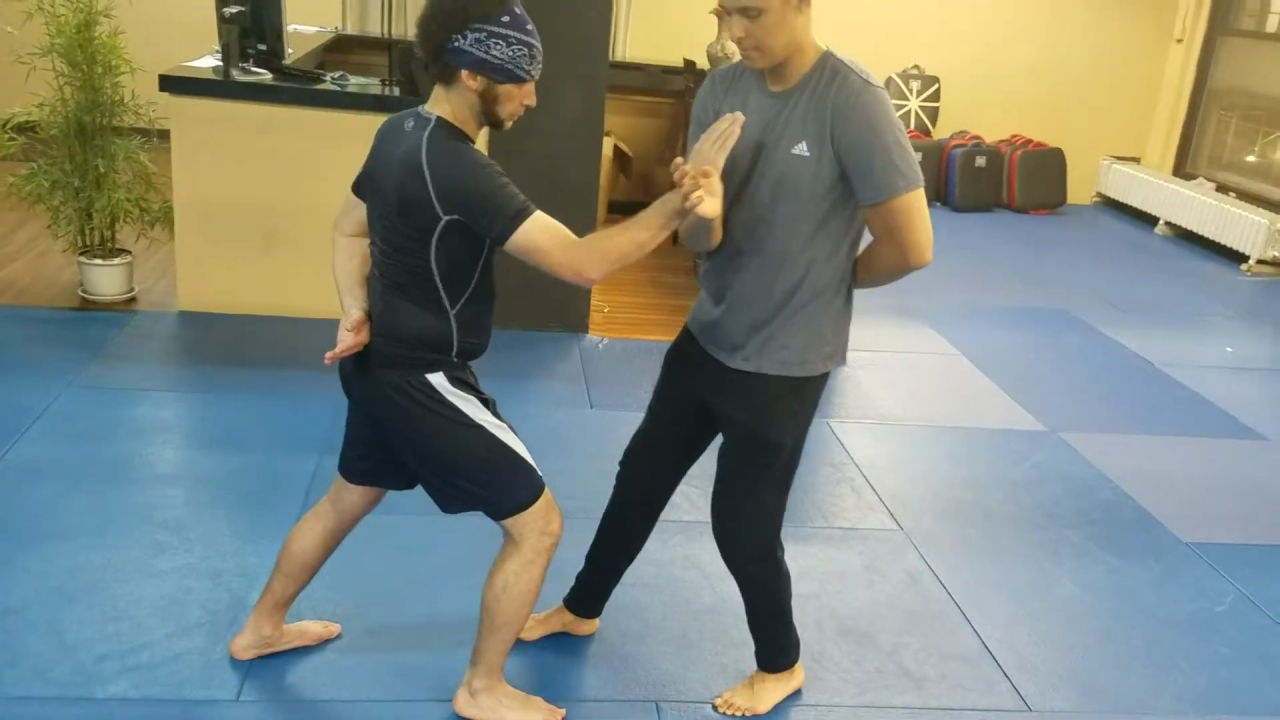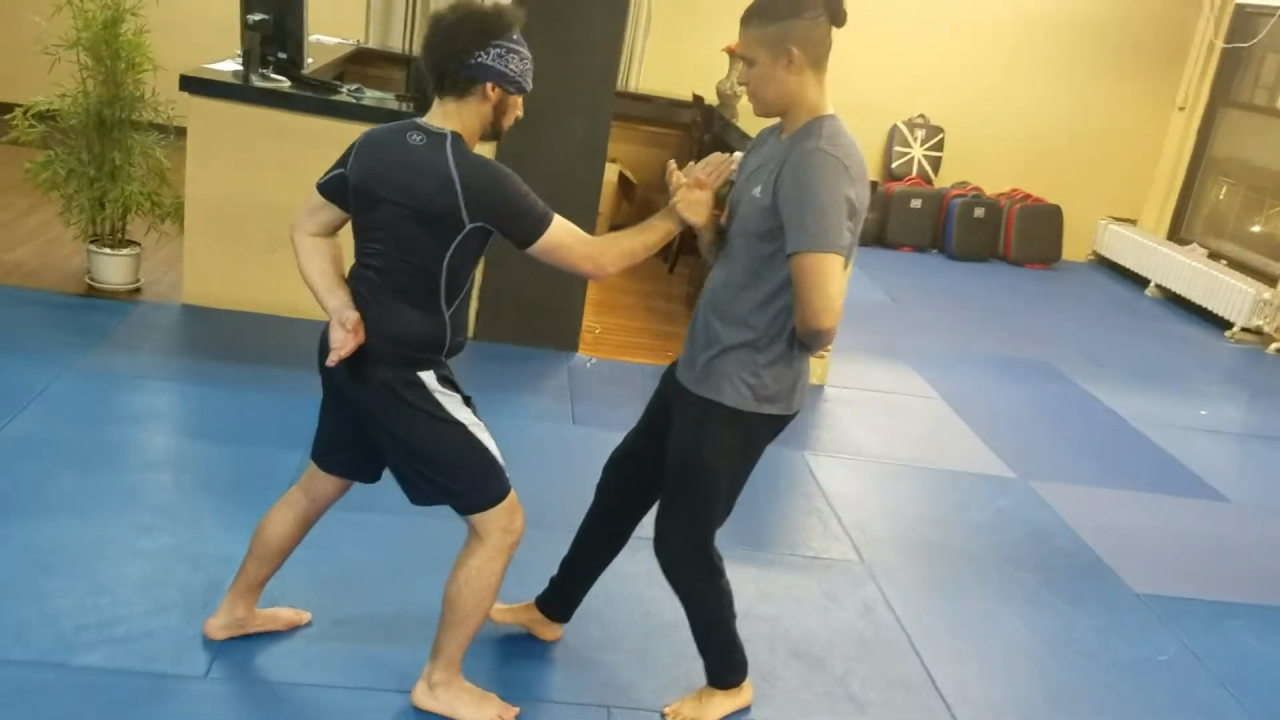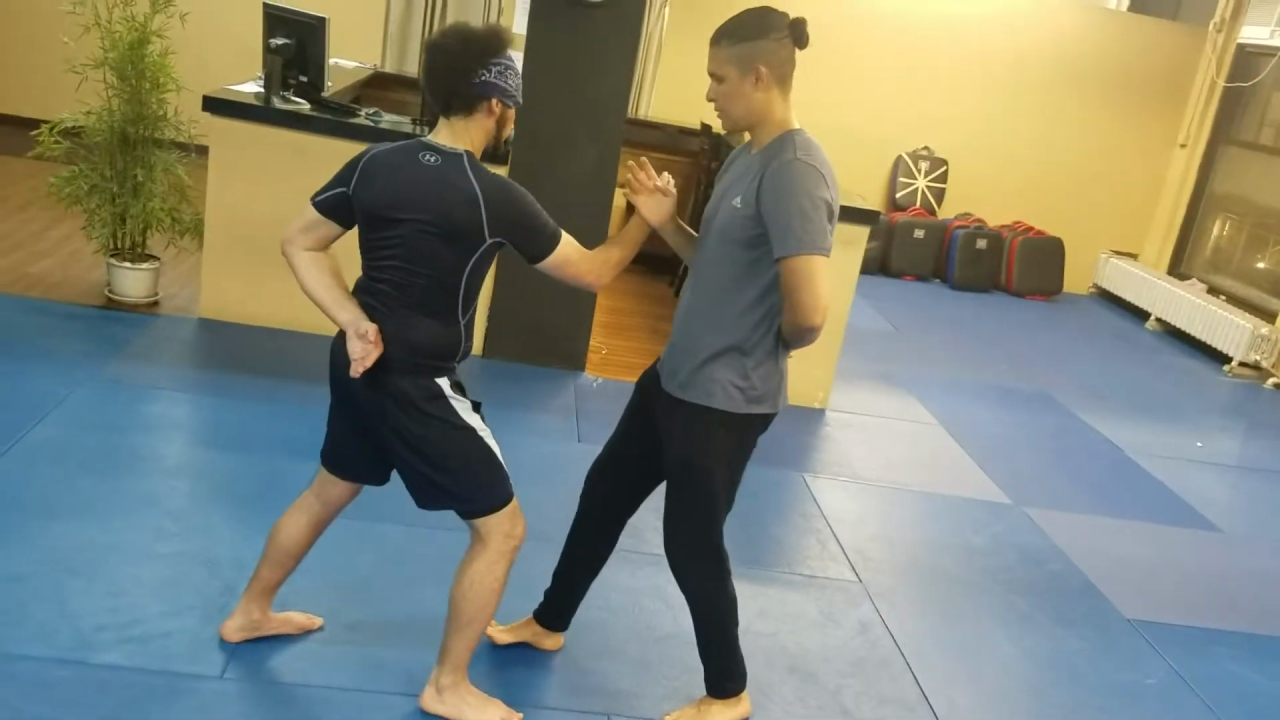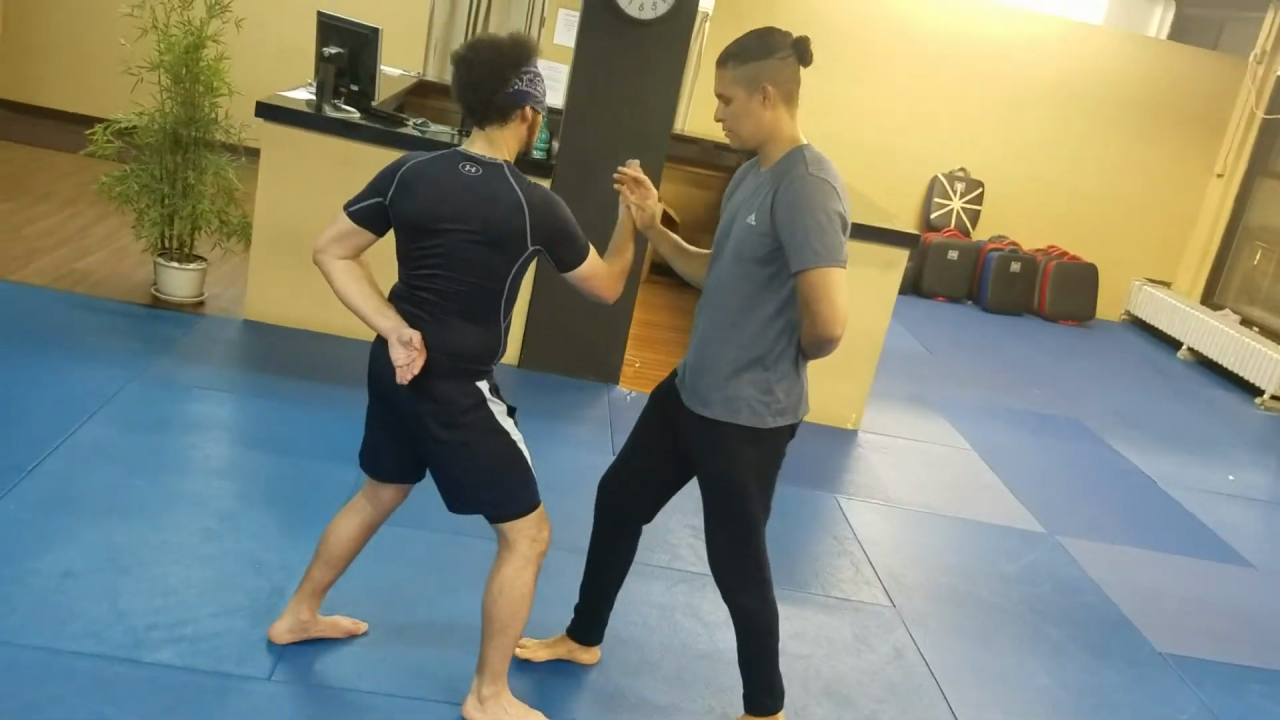
dt=0.7s
person 1, frame 1
left shoulder: (853, 105)
right shoulder: (721, 90)
left elbow: (911, 248)
right elbow: (699, 242)
left wrist: (825, 277)
right wrist: (701, 212)
left hip: (784, 360)
right hip: (707, 337)
left knee: (743, 524)
right knee: (641, 475)
right ankle: (581, 608)
person 1, frame 2
left shoulder: (821, 161)
right shoulder: (769, 142)
left elbow: (820, 315)
left wrist: (798, 344)
right wrist: (698, 220)
left hip: (743, 391)
right hip: (699, 368)
left knee: (682, 539)
right knee: (621, 486)
right ankle: (550, 611)
person 1, frame 3
left shoulder: (795, 171)
right shoulder: (743, 156)
left elbow: (808, 312)
left wrist: (763, 347)
right wrist: (665, 223)
left hip: (725, 398)
right hip: (676, 376)
left knee: (691, 544)
right knee: (604, 492)
right ankle: (548, 623)
person 1, frame 4
left shoulder: (807, 186)
right shoulder: (750, 173)
left elbow: (827, 323)
left wrist: (782, 357)
right wrist: (652, 227)
left hip: (749, 414)
right hip: (692, 389)
left knee: (737, 562)
right knee: (618, 498)
right ankle: (582, 638)
person 2, frame 1
left shoulder: (399, 133)
right shoulder: (458, 171)
left elbow: (350, 230)
right elbow: (581, 264)
left wrist: (355, 314)
right wrist: (679, 201)
left hip: (378, 364)
right hip: (425, 383)
left knee: (347, 498)
right knee: (537, 524)
left ankle: (260, 628)
person 2, frame 2
left shoulder: (374, 144)
right shoulder: (479, 182)
left elbow: (309, 230)
right elbow: (595, 259)
left wrist: (342, 312)
right wrist: (677, 214)
left hip: (355, 359)
right hip: (407, 375)
left knee: (318, 485)
right knee: (499, 523)
left ankle: (234, 610)
person 2, frame 3
left shoulder: (373, 164)
right shoulder: (495, 198)
left elbow: (299, 244)
right elbow: (592, 273)
left wrist: (354, 323)
right wrist: (645, 220)
left hip: (360, 364)
right hip: (418, 383)
left knee: (329, 491)
right knee: (501, 529)
left ankle: (249, 613)
person 2, frame 4
left shoulder: (408, 172)
right shoulder: (534, 206)
left elbow: (332, 253)
right elbow: (607, 286)
left wrist: (394, 330)
right wrist: (630, 219)
left hip: (396, 366)
right hip: (457, 386)
left knee: (378, 494)
right knee: (526, 534)
left ankle: (298, 615)
